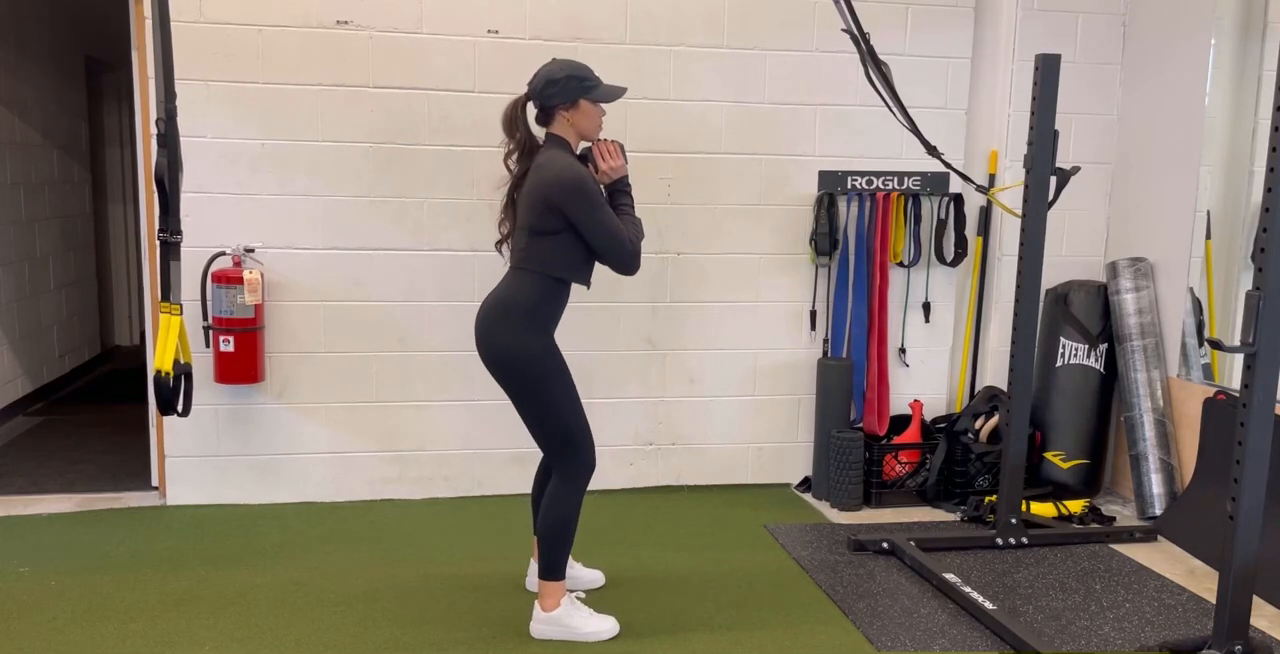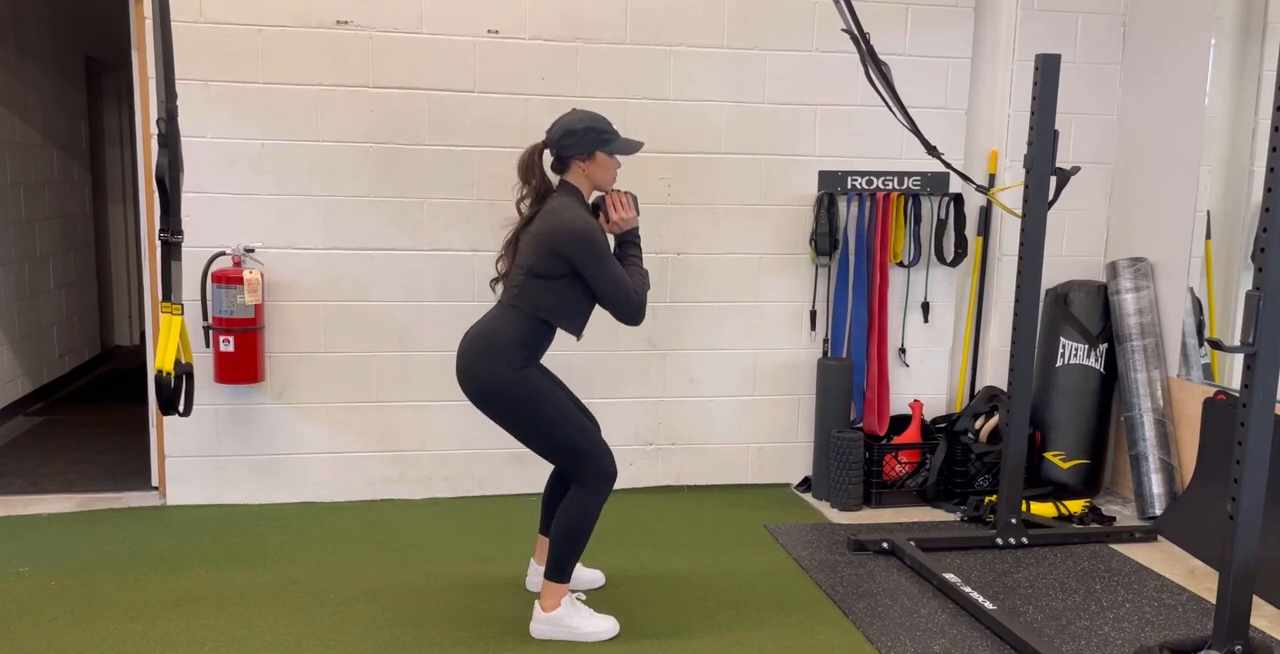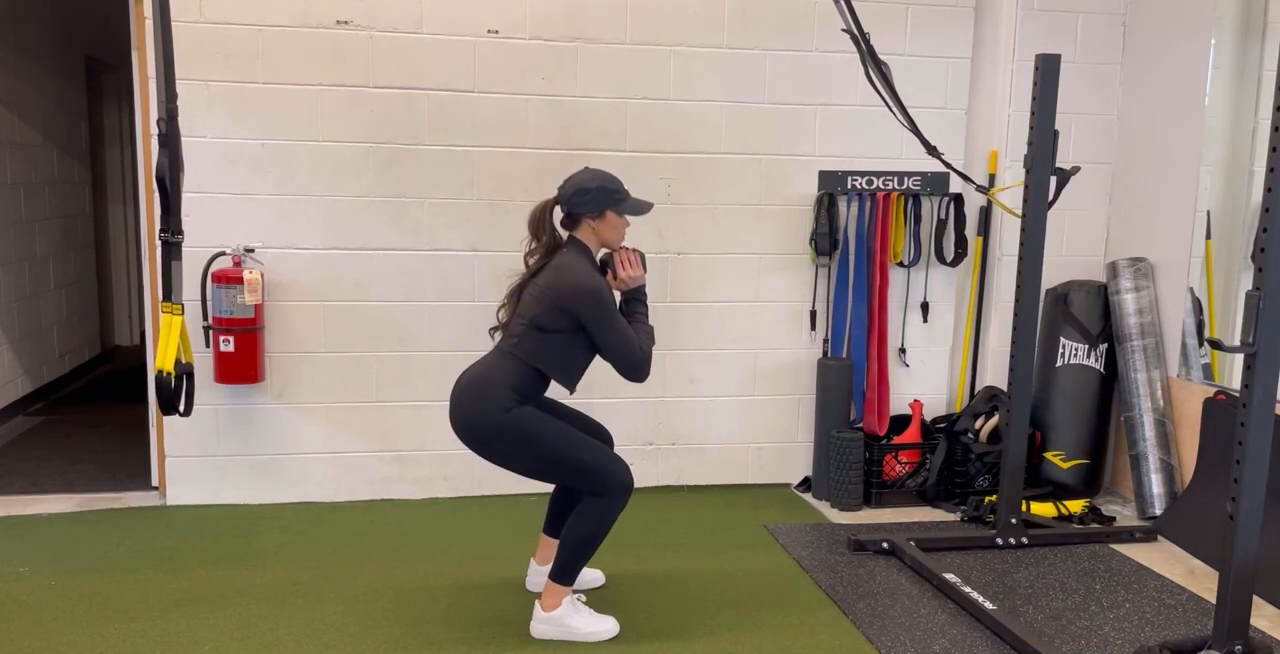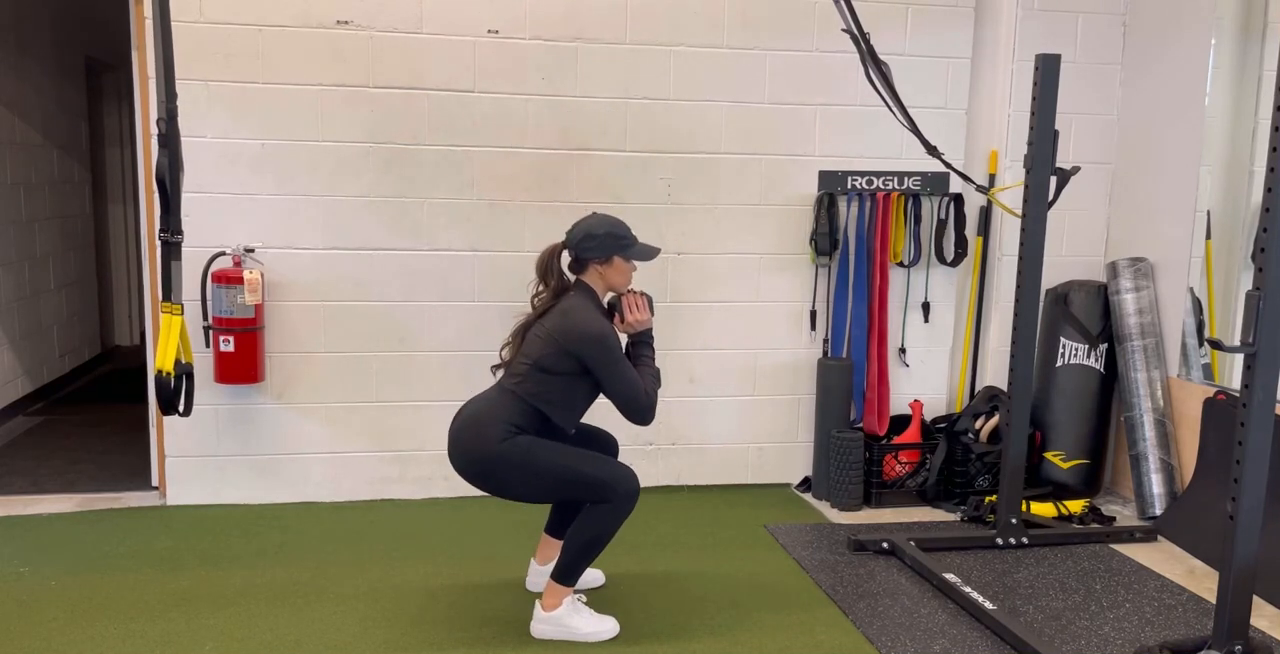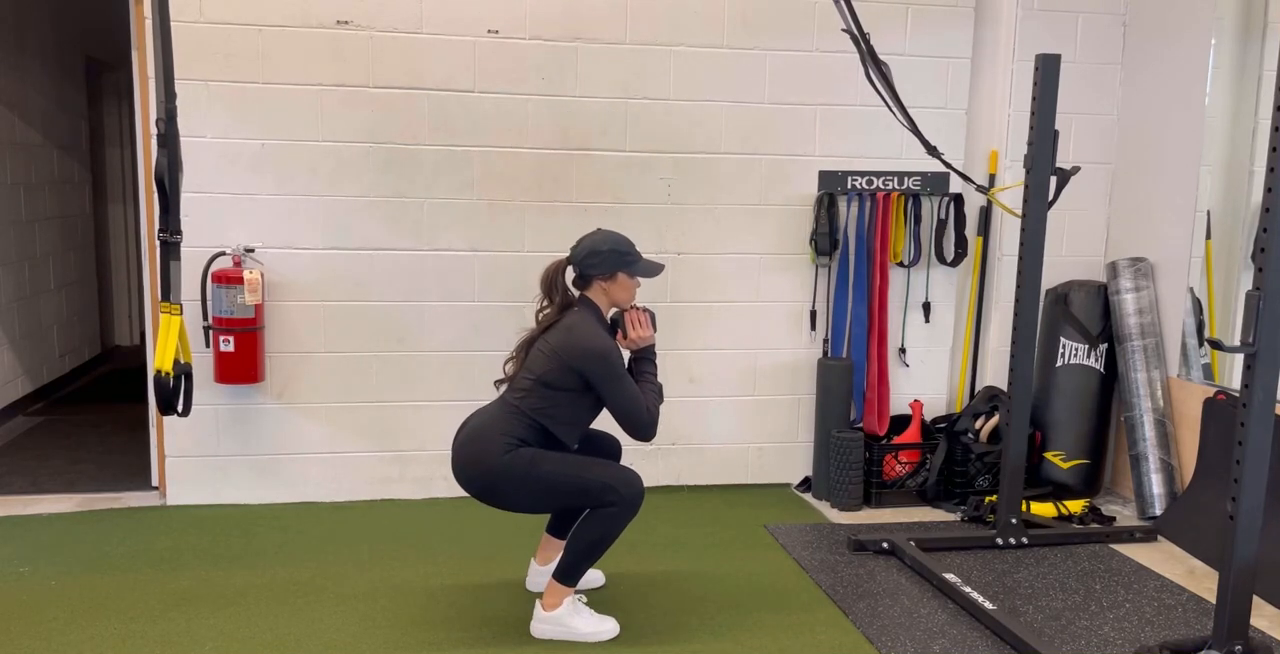
dt=0.3s
person 1, frame 1
left shoulder: (549, 165)
right shoulder: (566, 175)
left elbow: (593, 238)
right elbow: (626, 257)
left wrist: (602, 187)
right wrist: (618, 188)
left hip: (513, 324)
right hip: (518, 331)
left knee: (563, 447)
right knee: (576, 457)
left ankle: (545, 562)
right ankle: (552, 607)
person 1, frame 2
left shoulder: (558, 209)
right shoulder: (574, 224)
left elbow: (604, 290)
right elbow: (630, 308)
left wrist: (611, 235)
right wrist: (627, 237)
left hip: (499, 354)
right hip: (499, 365)
left knee: (581, 444)
right knee: (595, 467)
left ankle: (545, 561)
right ankle: (552, 607)
person 1, frame 3
left shoulder: (566, 265)
right shoulder: (581, 281)
left elbow: (605, 333)
right elbow: (636, 365)
left wrist: (617, 292)
right wrist: (634, 295)
left hip: (490, 396)
right hip: (490, 410)
left knee: (594, 446)
right knee: (612, 478)
left ankle: (546, 562)
right ankle: (553, 608)
person 1, frame 4
left shoulder: (572, 306)
right shoulder: (587, 326)
left elbow: (617, 381)
right elbow: (641, 408)
left wrist: (624, 336)
right wrist: (641, 337)
left hip: (488, 428)
right hip: (489, 446)
left knee: (600, 449)
right knee: (619, 486)
left ankle: (546, 563)
right ankle: (553, 607)
person 1, frame 5
left shoulder: (576, 322)
right shoulder: (591, 342)
left elbow: (621, 398)
right elbow: (643, 425)
left wrist: (627, 351)
right wrist: (643, 354)
left hip: (489, 441)
right hip: (493, 460)
left knee: (604, 451)
right knee: (623, 489)
left ankle: (547, 563)
right ankle: (554, 607)
